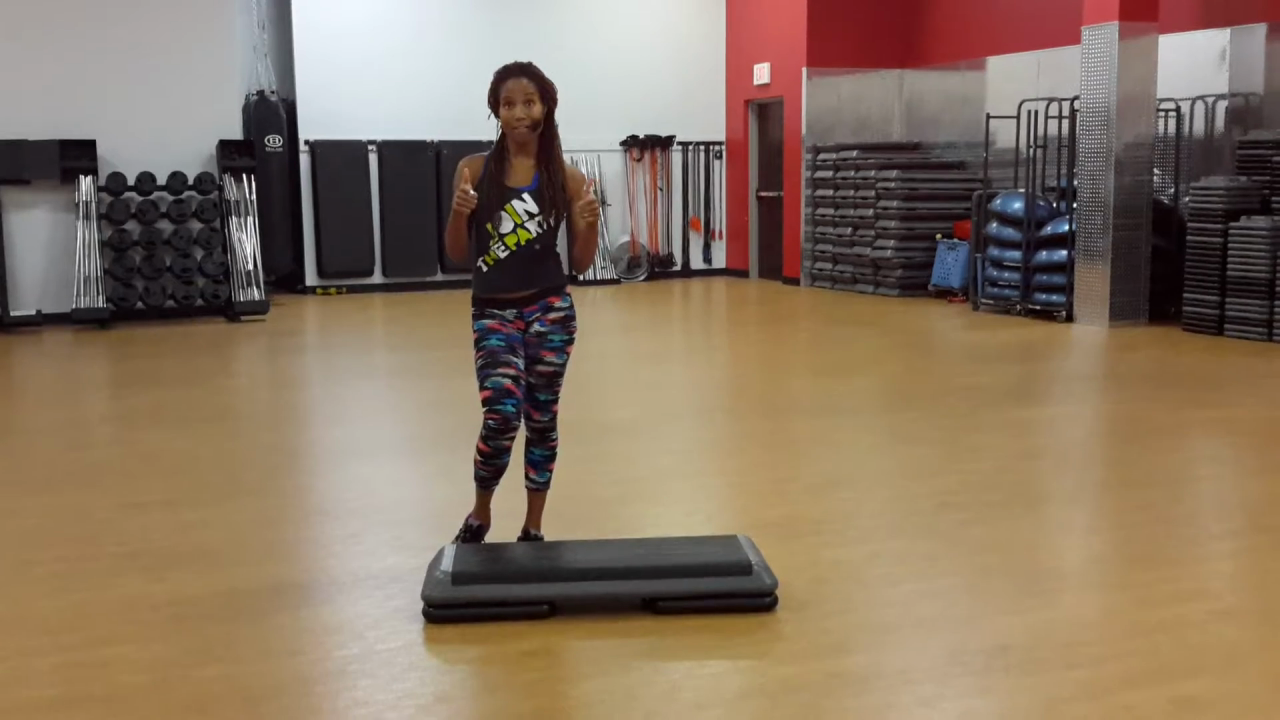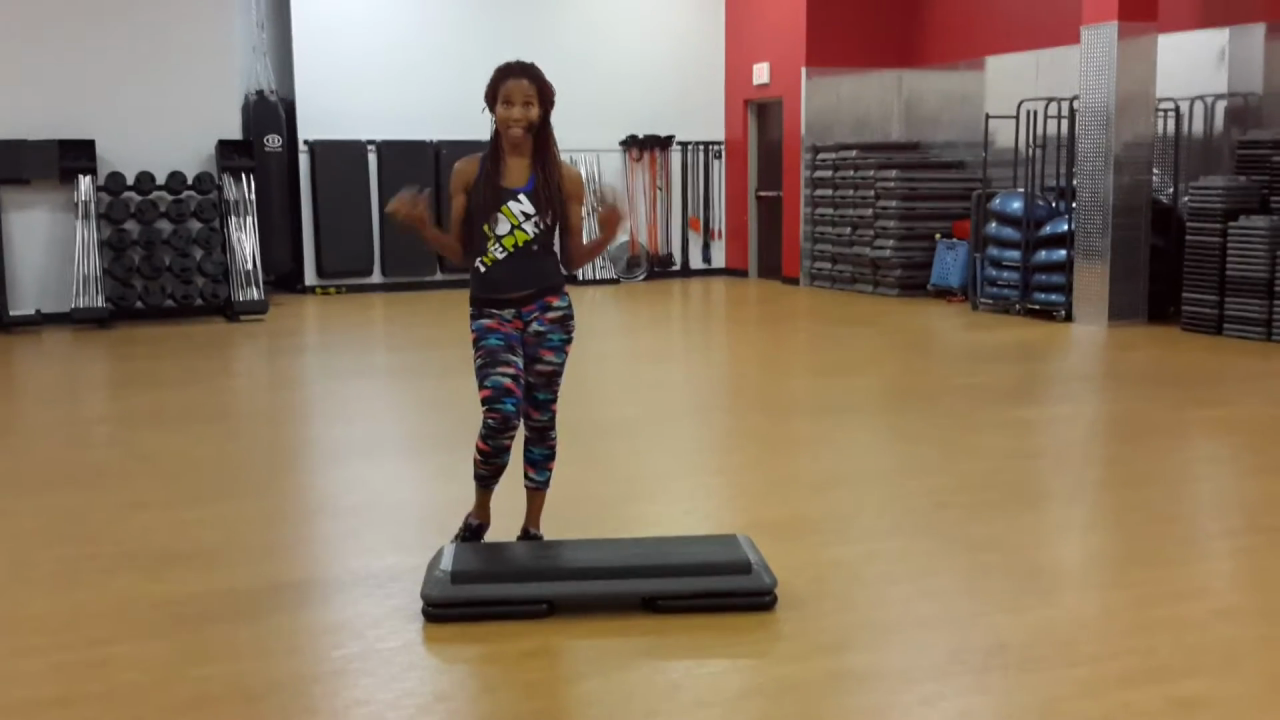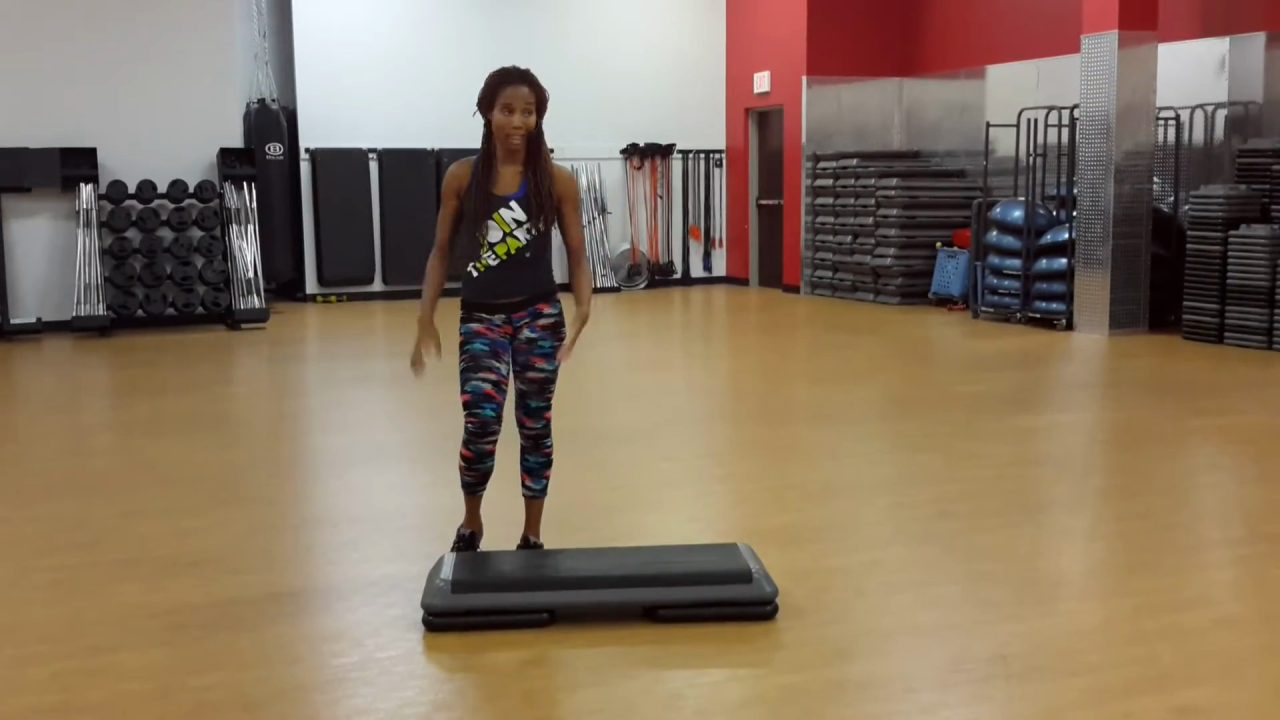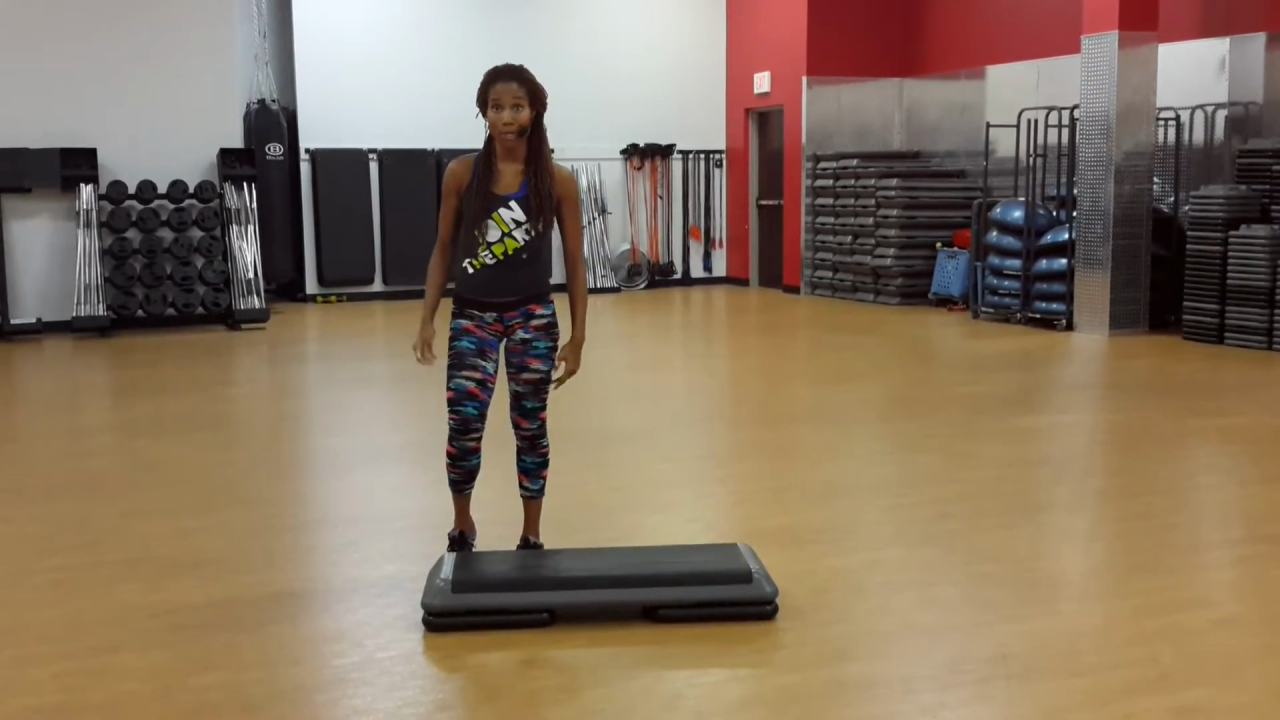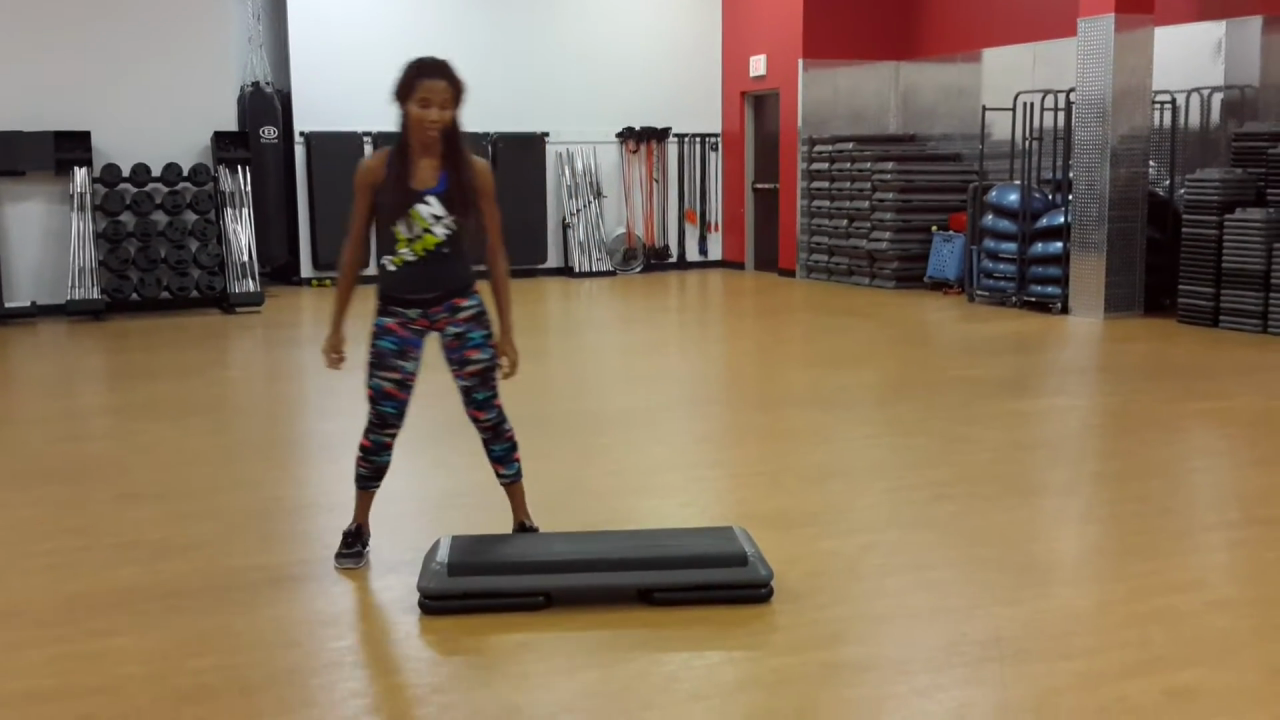
dt=0.7s
person 1, frame 1
left shoulder: (567, 178)
right shoulder: (474, 170)
left elbow: (580, 264)
right elbow: (457, 255)
left wrist: (589, 224)
right wrist: (458, 212)
left hip: (550, 310)
right hip: (493, 313)
left knee: (541, 419)
right knee: (502, 414)
left ankle: (533, 528)
right ankle: (480, 513)
person 1, frame 2
left shoulder: (563, 177)
right shoulder: (468, 172)
left elbow: (571, 259)
right elbow: (459, 253)
left wrist: (603, 239)
right wrist: (423, 228)
left hip: (548, 310)
right hip: (491, 312)
left knee: (540, 418)
right knee: (501, 414)
left ankle: (532, 527)
right ankle: (478, 513)
person 1, frame 3
left shoulder: (557, 180)
right shoulder: (461, 176)
left elbow: (577, 254)
right elbow: (441, 250)
left wrist: (582, 311)
right wrist: (426, 317)
left hip: (539, 315)
right hip: (481, 317)
left knee: (535, 425)
right knee: (482, 423)
left ankle: (532, 536)
right ankle: (470, 525)
person 1, frame 4
left shoulder: (558, 180)
right shoulder: (461, 173)
left elbow: (574, 260)
right elbow: (444, 249)
left wrist: (577, 336)
right wrist: (427, 318)
left hip: (534, 315)
right hip: (473, 315)
left knee: (530, 426)
right knee: (465, 423)
left ankle: (531, 537)
right ankle: (463, 527)
person 1, frame 5
left shoulder: (473, 171)
right shoulder: (376, 169)
left elbow: (496, 252)
right elbow: (355, 246)
left wrist: (506, 330)
right wrist: (337, 324)
left hip: (459, 307)
right hip: (396, 311)
left knee: (488, 415)
right knee: (383, 420)
left ankle: (523, 521)
right ankle: (358, 526)
